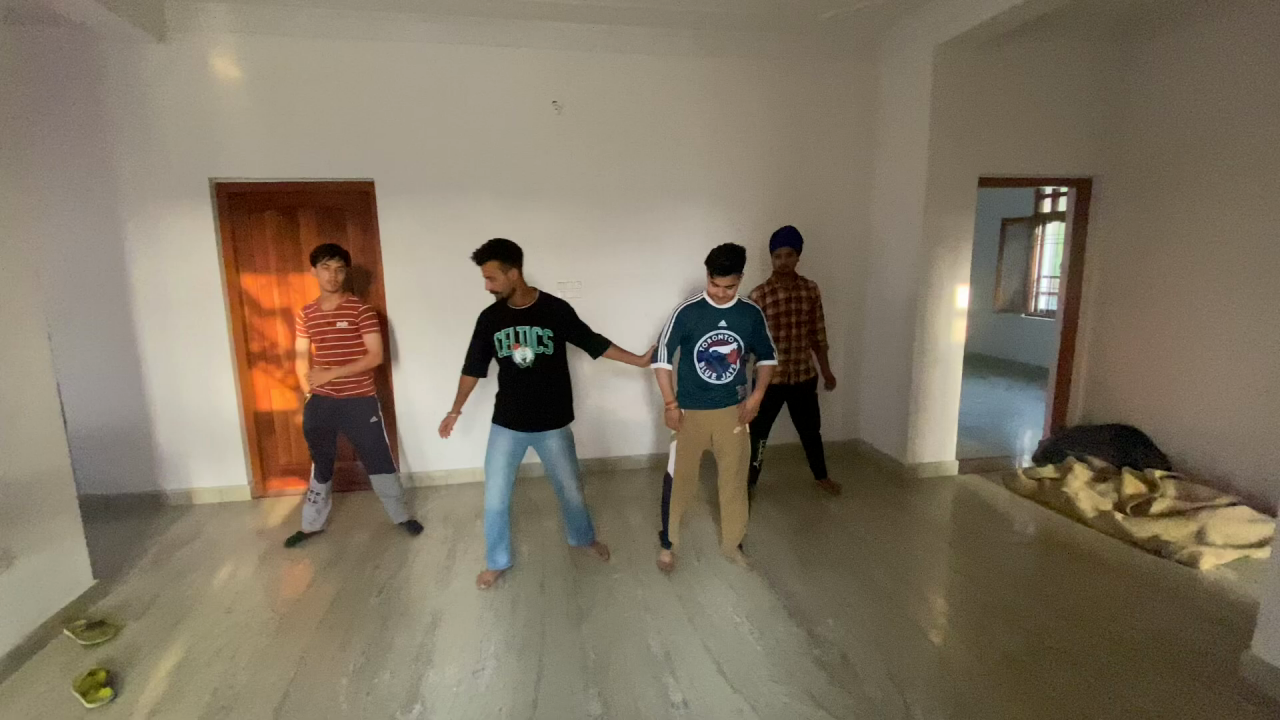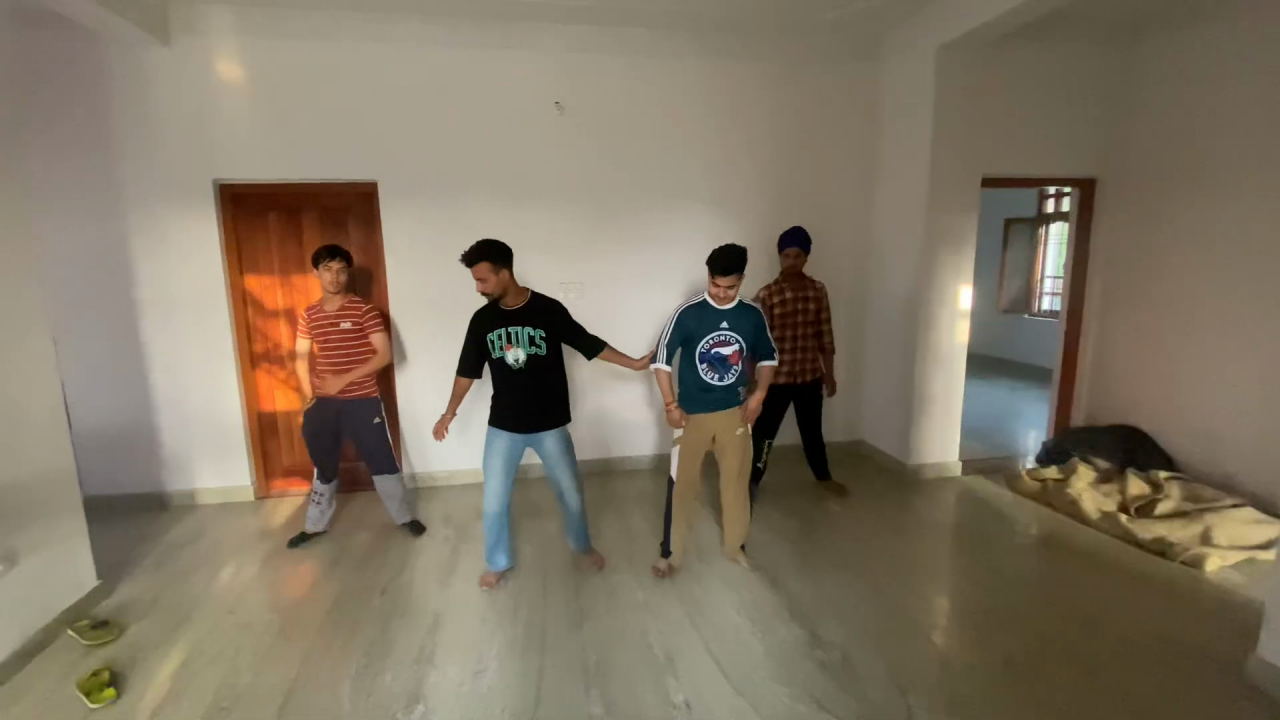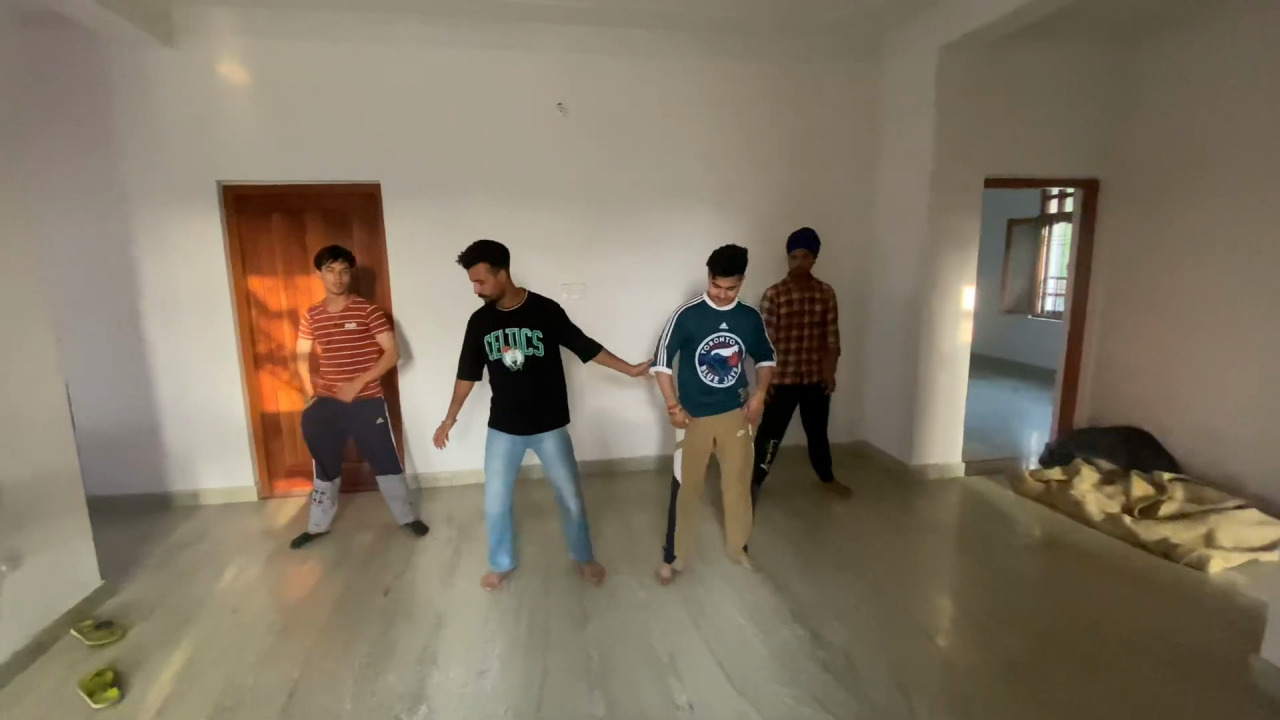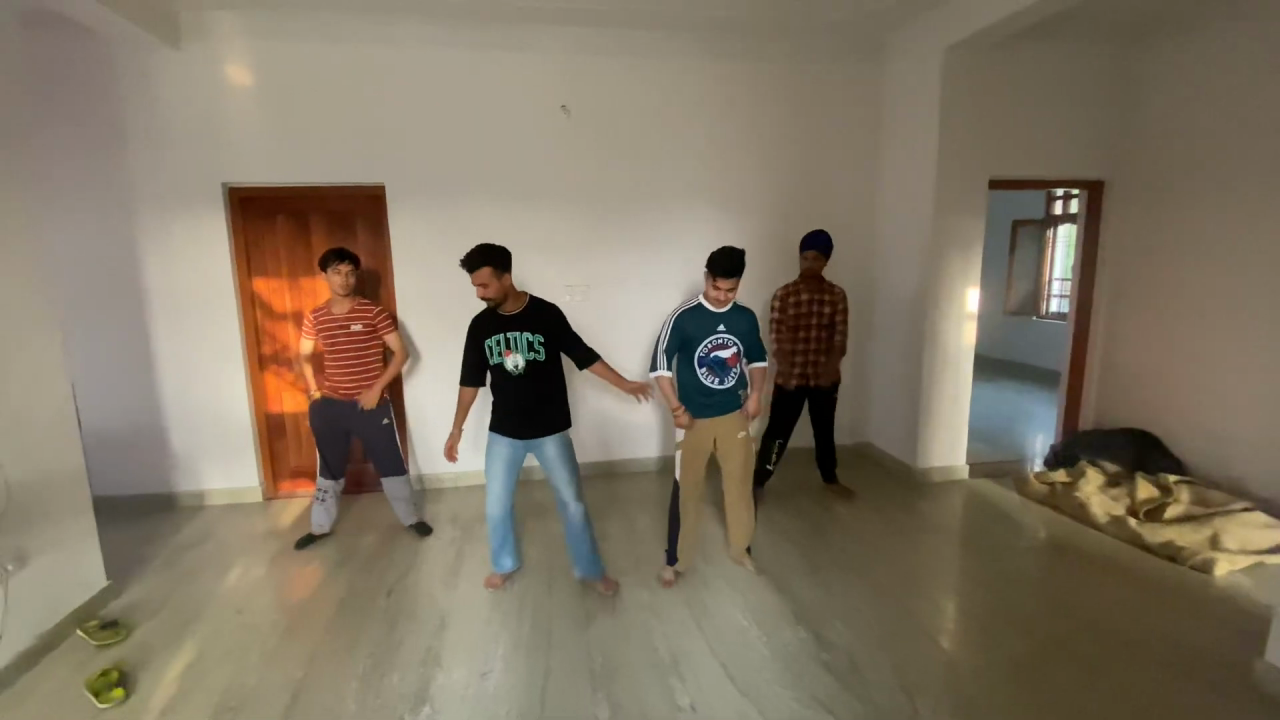
dt=0.1s
person 1, frame 1
left shoulder: (556, 310)
right shoulder: (489, 319)
left elbow: (593, 343)
right elbow: (473, 368)
left wrist: (638, 360)
right wrist: (456, 410)
left hip: (552, 422)
right hip: (507, 423)
left knee: (570, 488)
right knee: (496, 497)
left ankle: (583, 537)
right ankle: (497, 562)
person 1, frame 2
left shoulder: (548, 310)
right shoulder: (482, 320)
left elbow: (588, 344)
right elbow: (468, 370)
left wrist: (635, 363)
right wrist: (450, 412)
left hip: (549, 424)
right hip: (504, 425)
left knee: (569, 490)
right knee: (494, 499)
left ankle: (581, 544)
right ankle: (497, 563)
person 1, frame 3
left shoulder: (546, 311)
right shoulder: (479, 322)
left elbow: (586, 348)
right elbow: (467, 374)
left wrist: (628, 369)
right wrist: (450, 418)
left hip: (549, 425)
right hip: (503, 427)
left knee: (569, 495)
right knee: (496, 501)
left ankle: (583, 556)
right ankle: (501, 563)
person 1, frame 4
left shoulder: (546, 314)
right shoulder: (480, 325)
left elbow: (584, 356)
right elbow: (471, 380)
left wrist: (626, 384)
right wrist: (457, 428)
left hip: (549, 429)
right hip: (504, 431)
left knee: (571, 501)
right knee: (497, 504)
left ankle: (590, 571)
right ankle: (504, 564)
person 2, frame 1
left shoulder: (751, 314)
right shoulder: (687, 311)
left elbow: (768, 357)
right elbow: (662, 357)
left wrist: (756, 395)
right wrist: (670, 403)
left hip: (733, 409)
right hip: (690, 411)
left knee: (735, 478)
right knee: (680, 477)
left ankle: (732, 544)
right ankle: (669, 543)
person 2, frame 2
left shoulder: (752, 315)
right shoulder: (687, 312)
left elbow: (768, 357)
right elbow: (662, 358)
left wrist: (758, 394)
right wrist: (670, 404)
left hip: (735, 411)
right hip: (693, 413)
left knee: (736, 480)
right knee: (682, 482)
left ankle: (734, 545)
right ankle: (670, 553)
person 2, frame 3
left shoulder: (750, 317)
right shoulder: (686, 314)
left elbow: (765, 358)
right elbow: (661, 361)
left wrist: (759, 394)
right wrist: (674, 406)
left hip: (735, 413)
right hip: (695, 416)
left knee: (738, 482)
right knee: (686, 486)
left ankle: (737, 547)
right ankle: (672, 557)
person 2, frame 4
left shoulder: (746, 318)
right shoulder: (683, 316)
left elbow: (758, 359)
right elbow: (660, 365)
left wrist: (755, 395)
right wrist: (676, 408)
left hip: (735, 415)
right hip: (695, 418)
left knee: (739, 483)
right knee: (686, 488)
left ankle: (739, 548)
right ankle: (675, 560)
person 3, frame 1
left shoulder: (361, 310)
right shoulder: (306, 314)
left elbow: (376, 355)
right elbow: (301, 357)
left wrist: (332, 373)
right wrist: (308, 393)
left hip: (359, 401)
right hip: (321, 402)
left knee: (380, 462)
right knee: (320, 465)
left ankle: (401, 516)
right ankle: (312, 524)
person 3, frame 2
left shoulder: (364, 310)
right shoulder: (309, 315)
left elbow: (384, 355)
right elbow: (301, 358)
left wrist: (345, 378)
right wrist: (309, 397)
left hip: (362, 402)
right hip: (325, 404)
left knee: (383, 463)
right knee: (323, 466)
left ankle: (404, 516)
right ankle: (315, 525)
person 3, frame 3
left shoulder: (368, 311)
right shoulder: (311, 316)
left elbow: (391, 352)
right elbow: (302, 357)
left wrist: (359, 383)
right wrist: (311, 395)
left hip: (366, 402)
right hip: (326, 404)
left knee: (386, 463)
right knee: (325, 468)
left ankle: (407, 516)
right ankle: (317, 525)
person 3, frame 4
left shoulder: (374, 312)
right shoulder: (315, 317)
left elbow: (401, 353)
right elbow: (304, 357)
left wrist: (377, 388)
right wrist: (314, 392)
left hip: (371, 403)
right hip: (332, 404)
left knee: (391, 464)
right knee: (329, 468)
left ankle: (411, 517)
right ankle: (320, 526)
person 4, frame 1
left shoulder: (811, 289)
right shoulder: (759, 295)
left elbow: (818, 332)
left wrist: (826, 368)
left hip: (804, 374)
right hip: (770, 377)
left knee: (810, 428)
right knee: (759, 430)
left ankle: (821, 476)
right ankle: (749, 481)
person 4, frame 2
left shoulder: (818, 290)
right shoulder: (766, 294)
left elbow: (825, 333)
left wrist: (829, 372)
left hip: (810, 374)
right hip: (776, 376)
left knee: (812, 429)
right knee: (764, 431)
left ankle: (823, 477)
right ankle: (752, 482)
person 4, frame 3
left shoulder: (826, 292)
right shoulder: (774, 294)
left elbow: (832, 336)
right elbow: (767, 338)
left wrist: (830, 371)
left hip: (817, 376)
right hip: (783, 376)
left knee: (817, 430)
right knee: (770, 431)
left ankle: (827, 478)
right ankle: (755, 482)
person 4, frame 4
left shoulder: (837, 294)
right shoulder: (784, 294)
left elbow: (839, 337)
right elbow: (777, 337)
left wrist: (831, 368)
right wrist: (785, 372)
left hip: (825, 377)
right hip: (791, 376)
left knee: (825, 431)
right knee: (778, 432)
left ankle: (830, 479)
right ankle: (758, 483)
